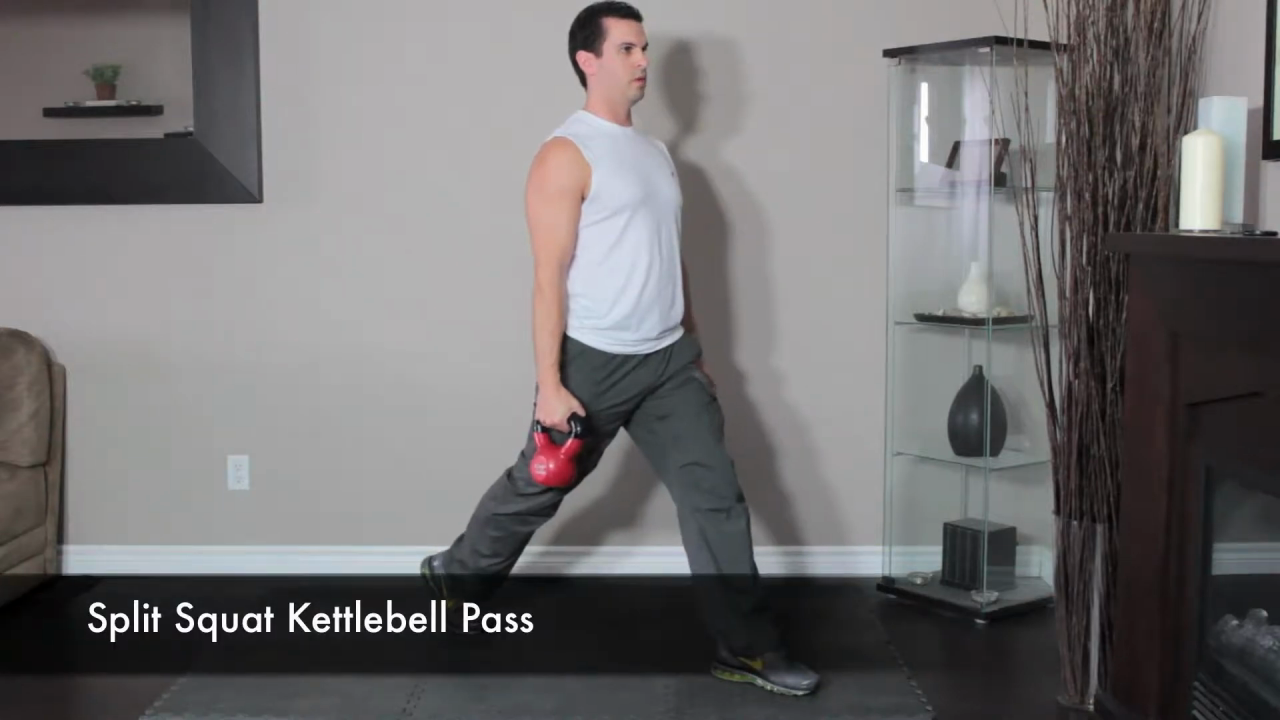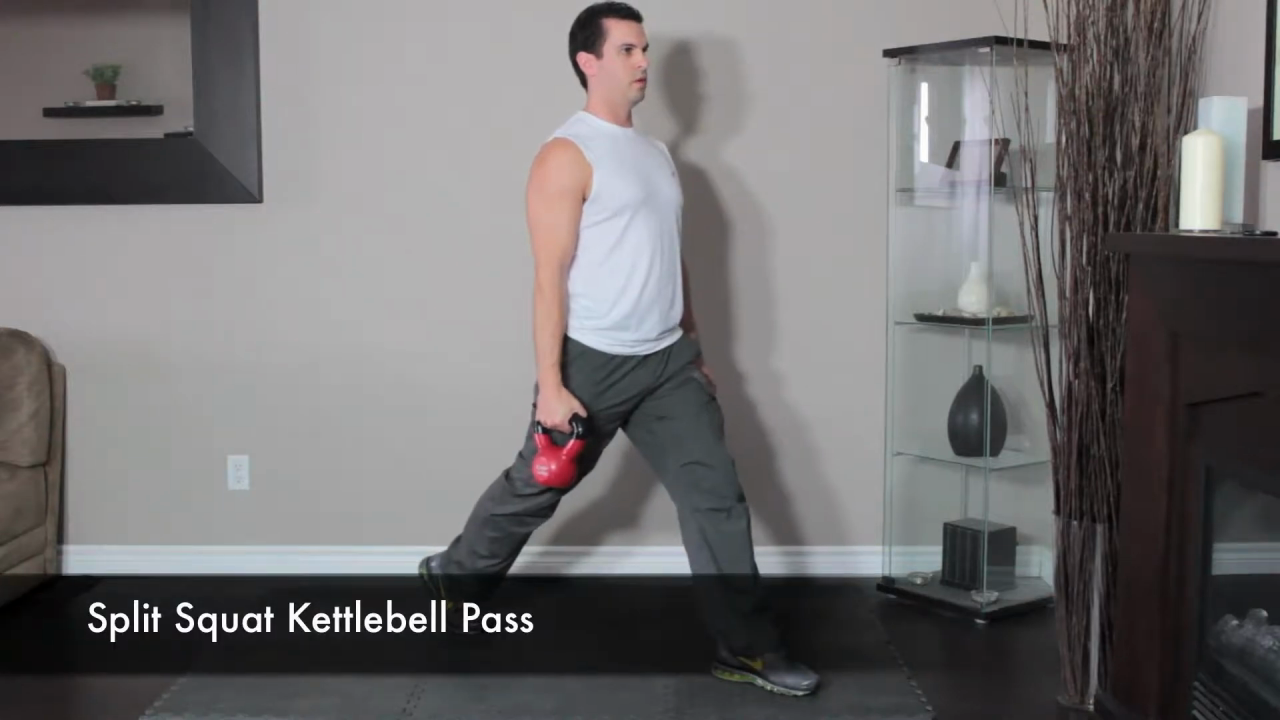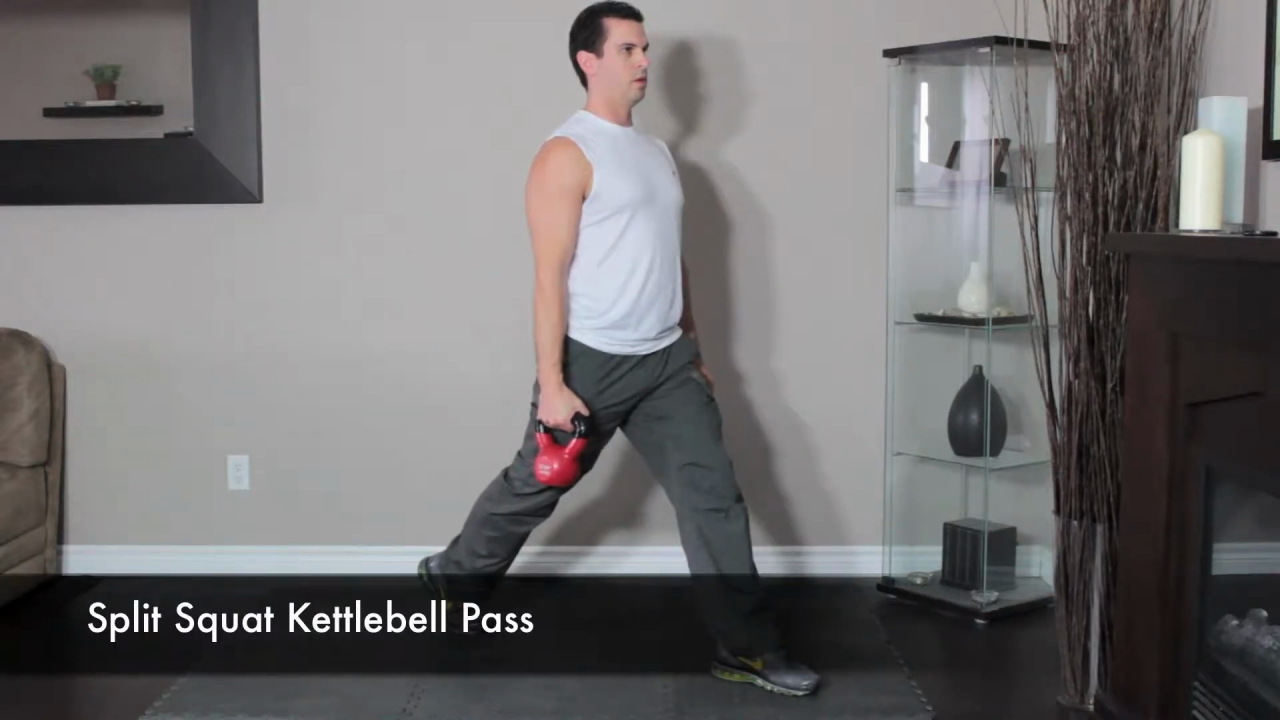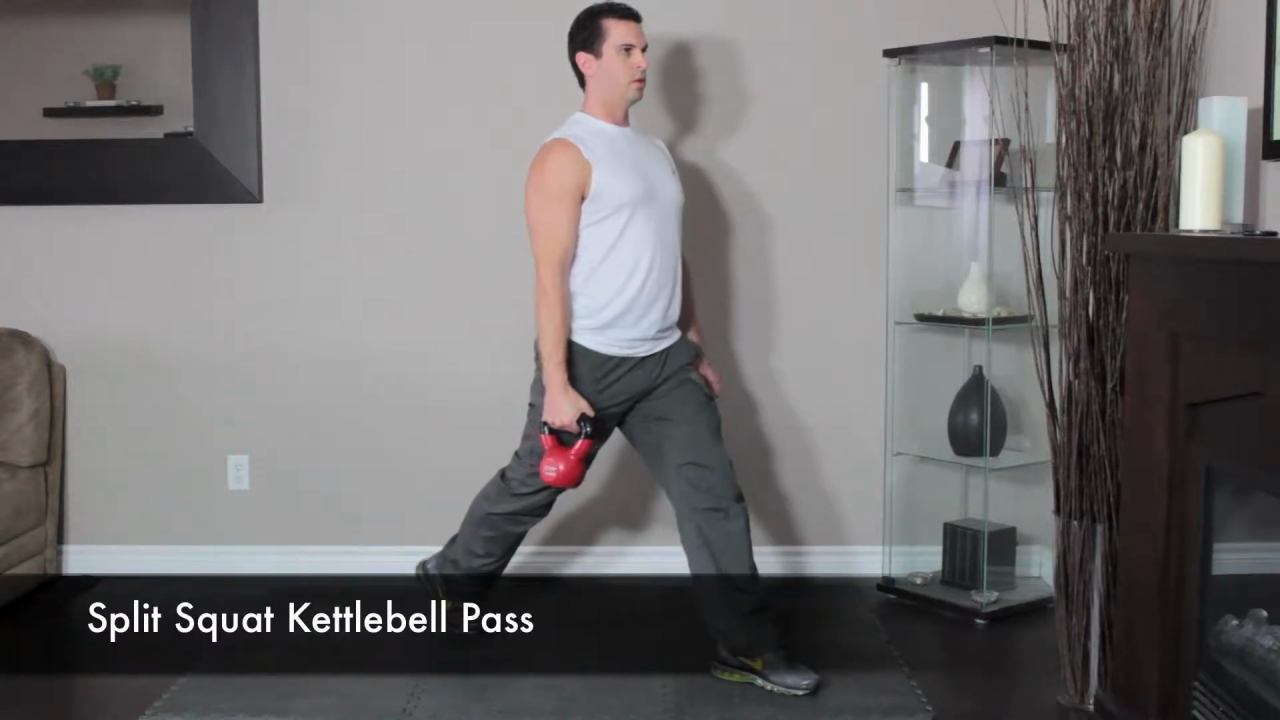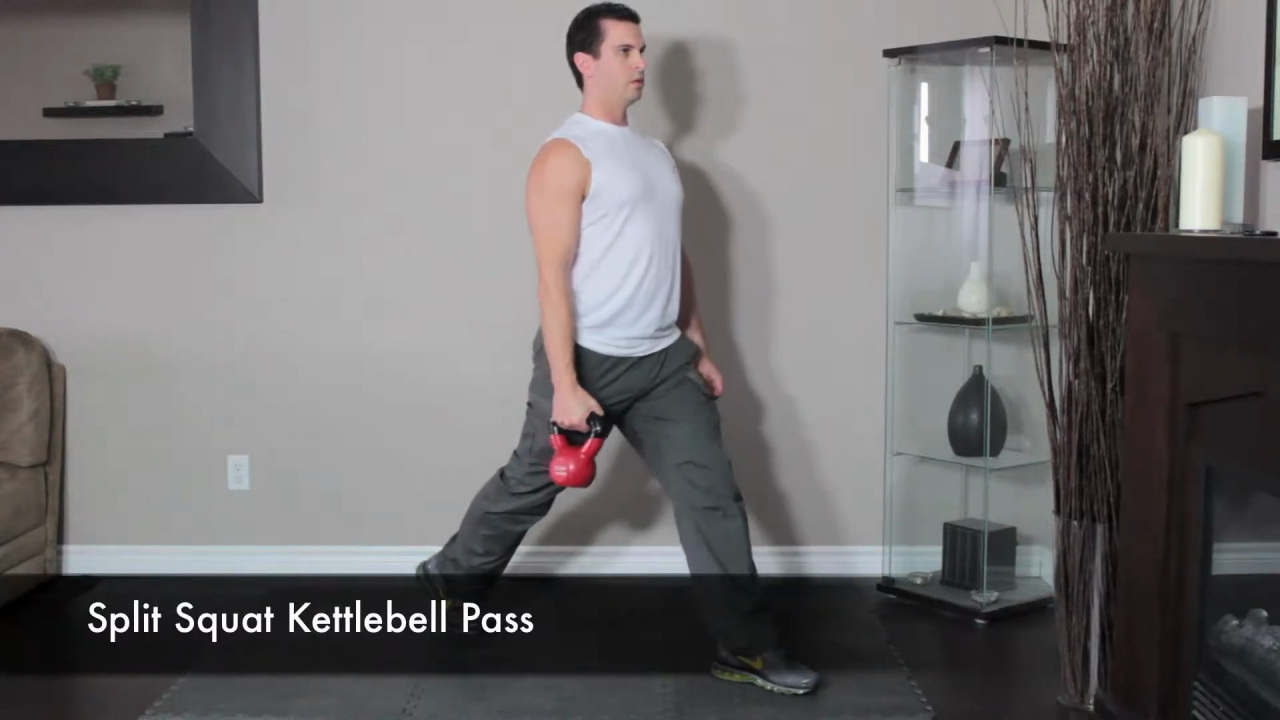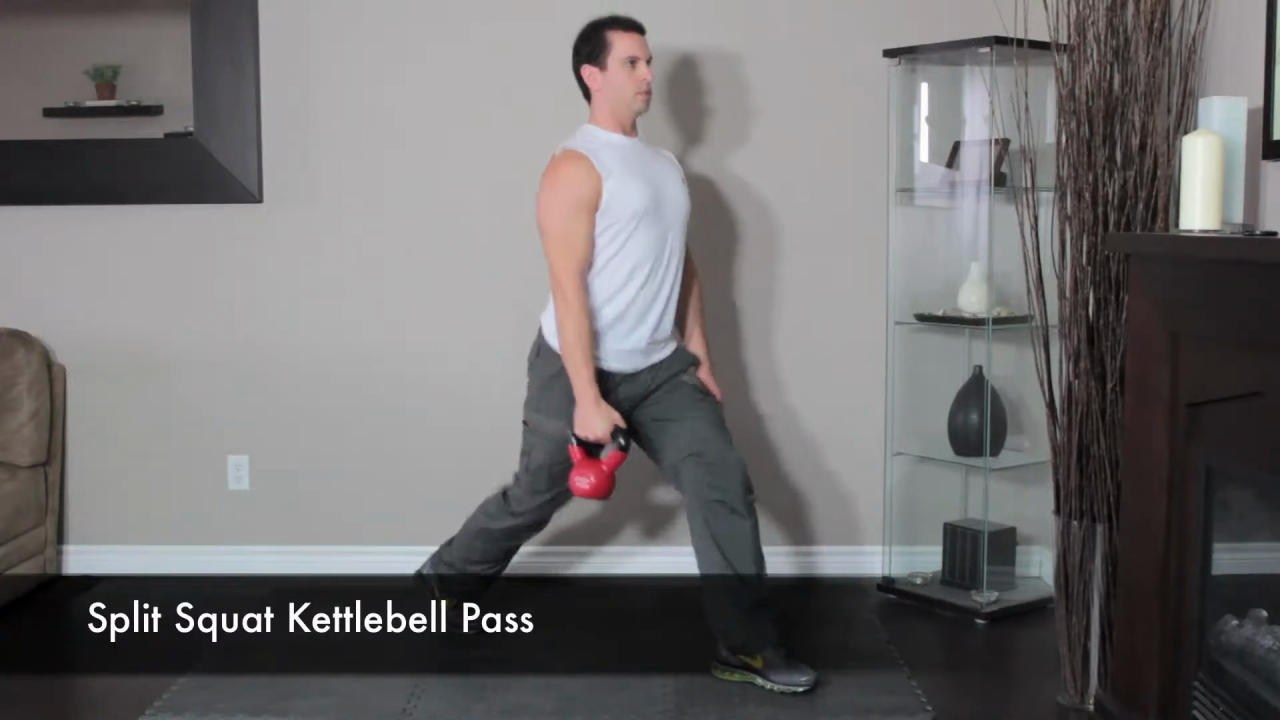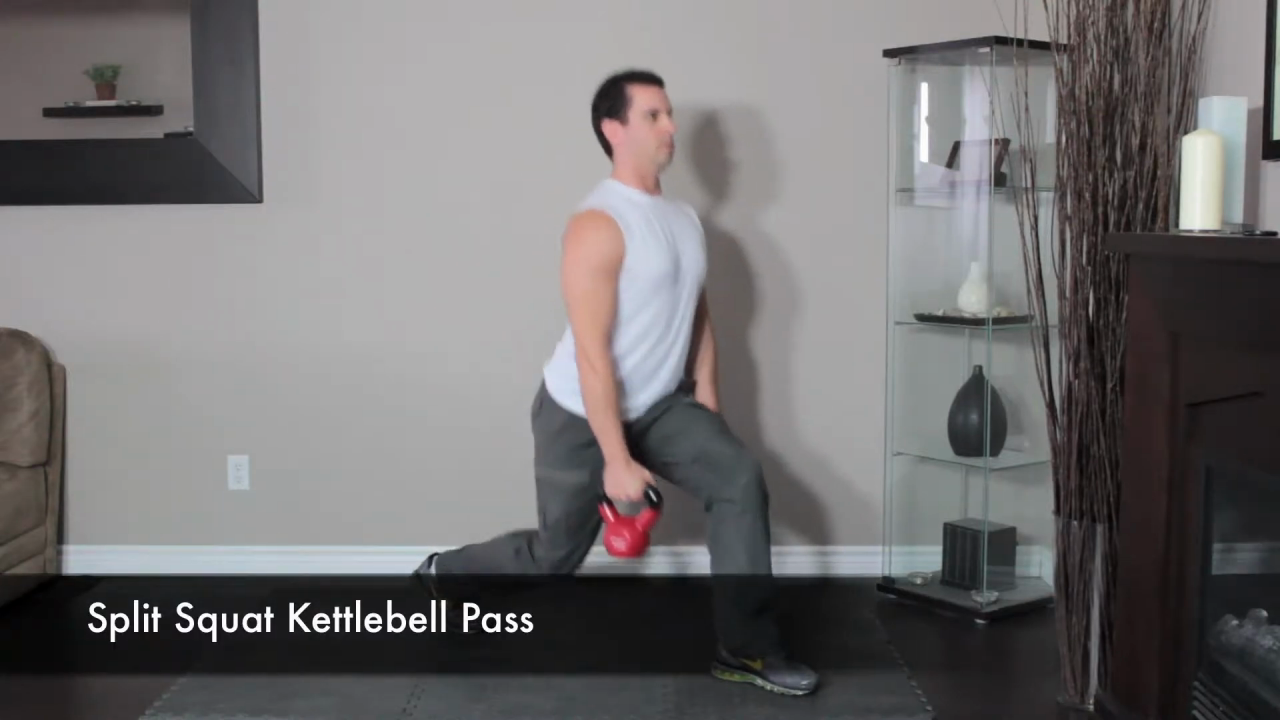
dt=0.2s
person 1, frame 1
left shoulder: (655, 152)
right shoulder: (566, 155)
right elbow: (550, 275)
left wrist: (693, 349)
right wrist: (549, 384)
left hip: (669, 359)
right hip: (593, 361)
left knee: (715, 494)
right knee: (538, 487)
left ankle: (746, 647)
right ankle: (455, 577)
person 1, frame 2
left shoulder: (655, 153)
right shoulder: (567, 156)
right elbow: (550, 277)
left wrist: (693, 350)
right wrist: (550, 384)
left hip: (668, 360)
right hip: (592, 361)
left knee: (715, 493)
right knee: (535, 489)
left ankle: (746, 647)
right ankle: (452, 577)
person 1, frame 3
left shoulder: (655, 151)
right shoulder: (567, 155)
right elbow: (550, 276)
left wrist: (693, 350)
right wrist: (551, 383)
left hip: (666, 359)
right hip: (591, 360)
left knee: (713, 494)
right knee: (533, 488)
left ankle: (746, 648)
right ankle: (451, 576)
person 1, frame 4
left shoulder: (655, 152)
right shoulder: (566, 156)
right elbow: (551, 277)
left wrist: (696, 349)
right wrist: (556, 384)
left hip: (664, 359)
right hip: (591, 361)
left knee: (713, 494)
right knee: (531, 486)
left ankle: (746, 647)
right ankle: (449, 578)
person 1, frame 5
left shoulder: (654, 151)
right shoulder: (565, 155)
right elbow: (554, 276)
left wrist: (698, 347)
right wrist: (564, 385)
left hip: (663, 359)
right hip: (590, 359)
left knee: (712, 492)
right knee: (529, 485)
left ankle: (746, 647)
right ankle: (448, 577)
person 1, frame 6
left shoulder: (663, 163)
right shoulder: (576, 167)
left elbow: (682, 267)
right elbow: (569, 289)
left wrist: (698, 355)
right wrist: (587, 397)
left hip: (659, 366)
right hip: (581, 364)
left knee: (724, 483)
right knee: (533, 500)
left ankle: (745, 646)
right ankle: (444, 578)
person 1, frame 7
left shoulder: (683, 217)
right shoulder: (598, 226)
left elbow: (698, 318)
right elbow: (592, 351)
left wrist: (708, 408)
right wrist: (615, 459)
left hip: (659, 403)
right hip: (581, 412)
left knee: (741, 480)
right knee: (557, 552)
left ankle: (746, 647)
right ankle: (444, 576)
